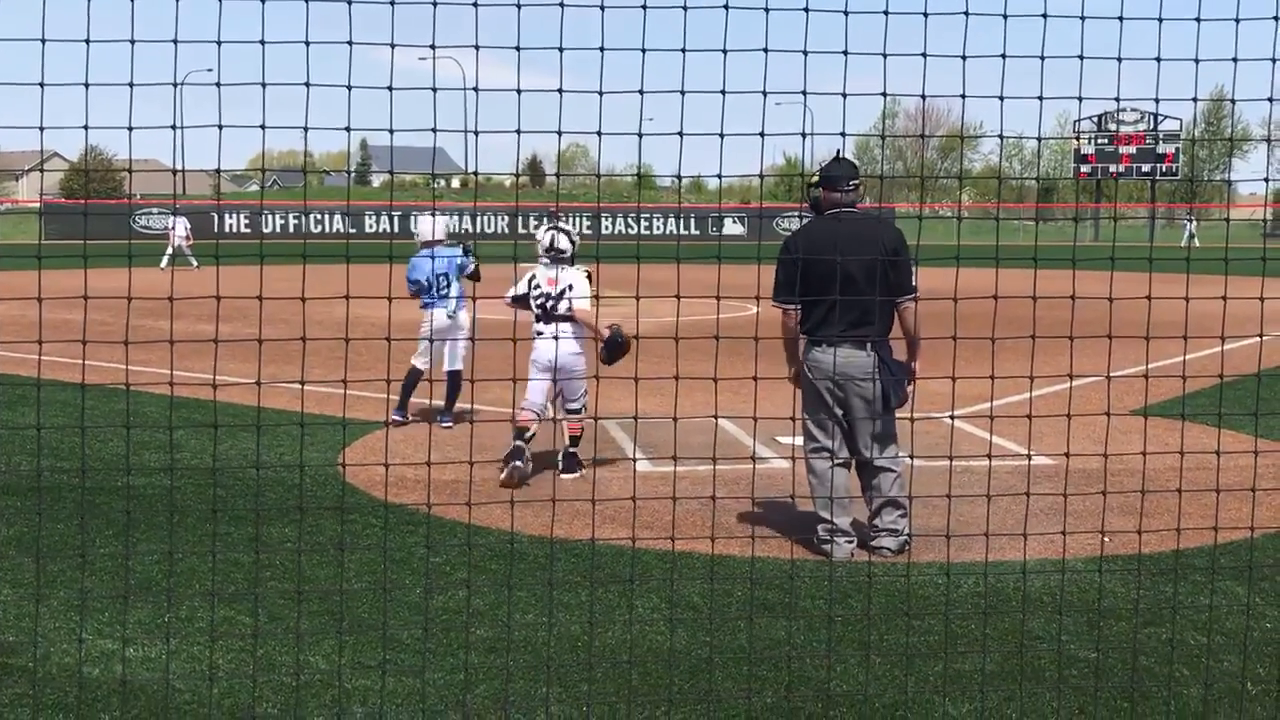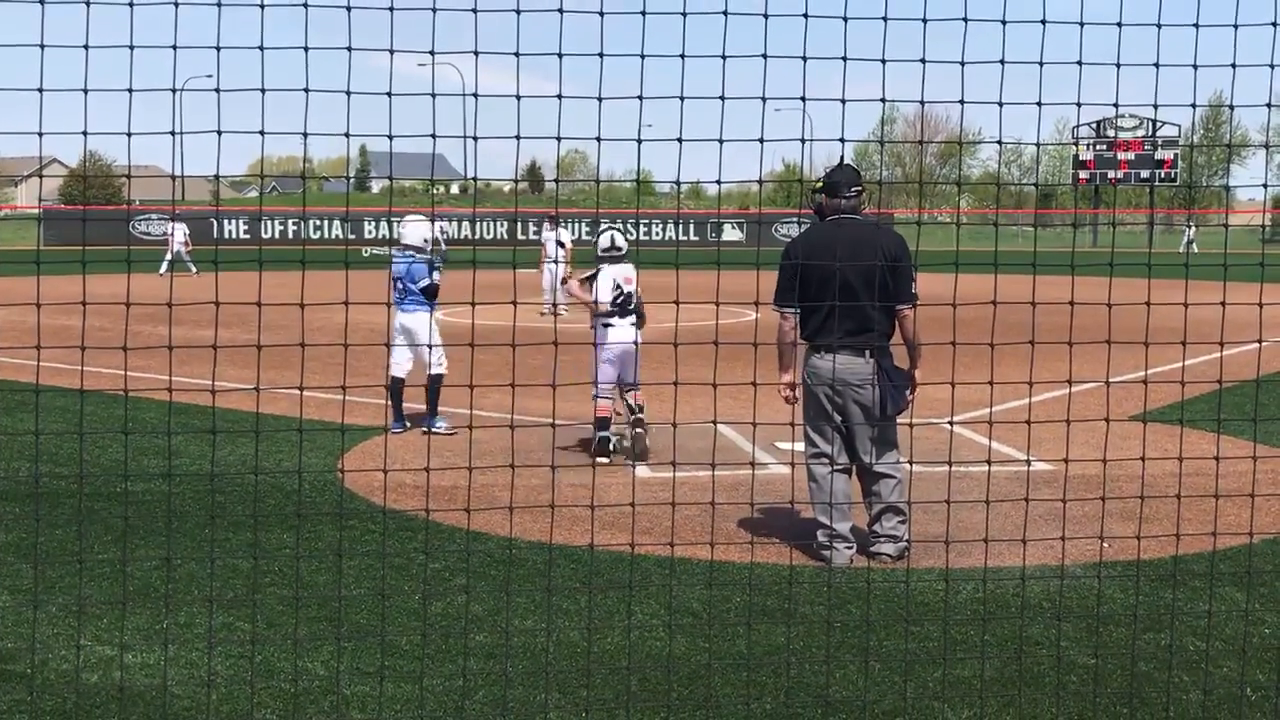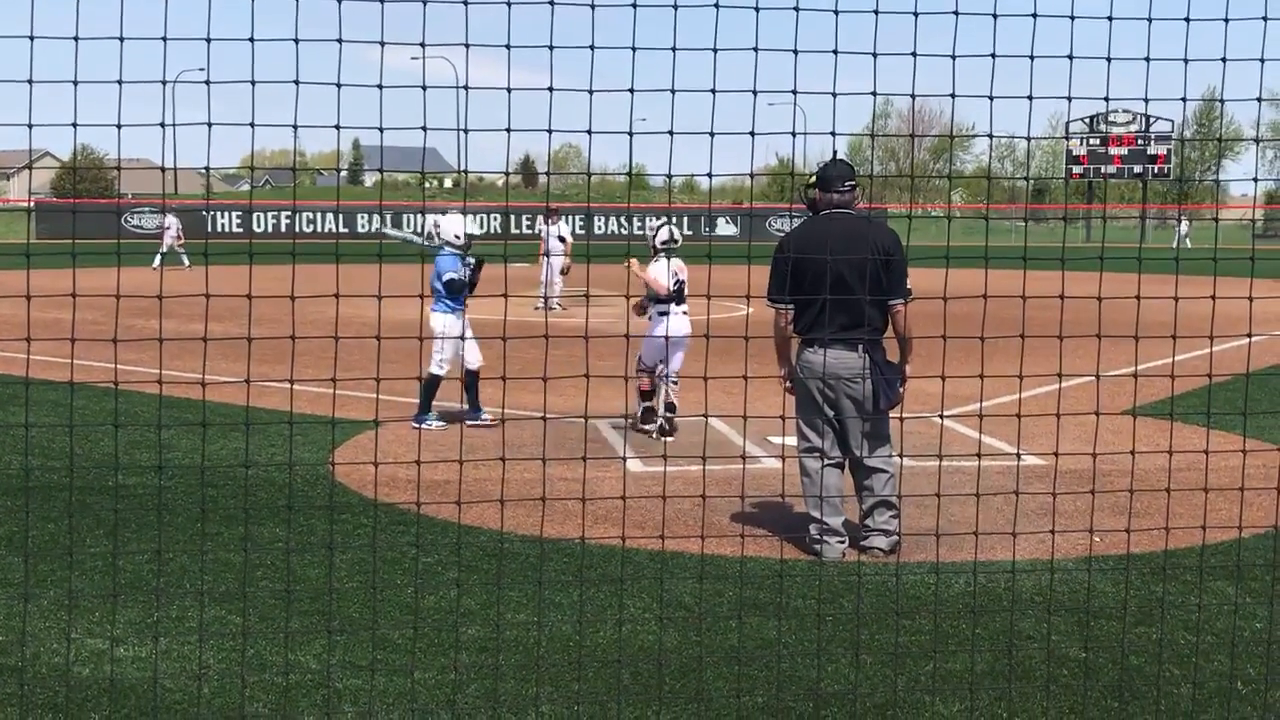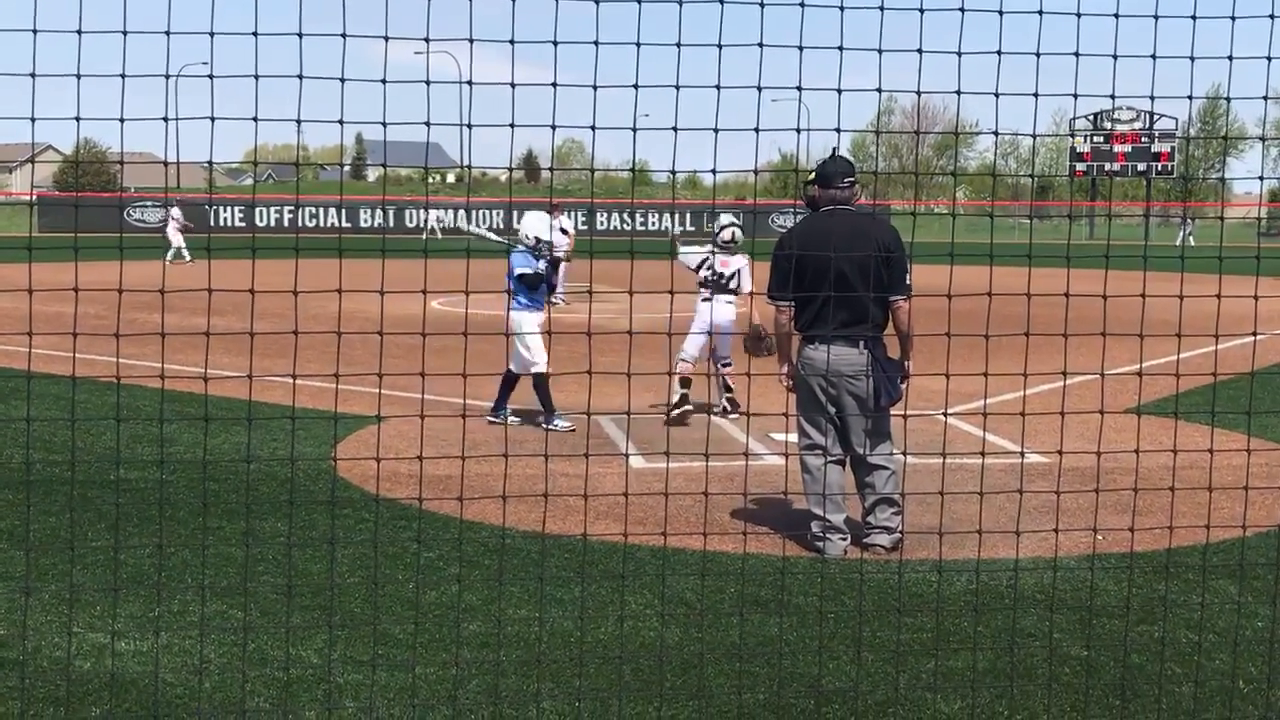
dt=0.7s
person 1, frame 1
left shoulder: (799, 241)
right shoulder: (887, 234)
left elbow: (789, 313)
right elbow: (905, 305)
left wrist: (794, 362)
right wrist: (913, 355)
left hip: (820, 357)
right hip: (871, 357)
left knee: (826, 452)
right knee: (880, 450)
left ankle: (836, 537)
right ankle: (889, 533)
person 1, frame 2
left shoulder: (801, 246)
right shoulder: (889, 241)
left elbow: (788, 318)
right elbow: (905, 312)
left wrist: (787, 370)
right wrist: (914, 364)
left hip: (821, 363)
right hip: (871, 363)
left knee: (826, 458)
right knee: (881, 456)
left ankle: (836, 545)
right ankle: (889, 539)
person 1, frame 3
left shoulder: (794, 241)
right shoulder: (883, 236)
left elbow: (783, 314)
right elbow: (898, 307)
left wrist: (784, 363)
right wrist: (905, 358)
left hip: (813, 358)
right hip: (865, 358)
left knee: (819, 452)
right knee: (874, 450)
left ankle: (828, 538)
right ankle: (880, 533)
person 1, frame 4
left shoulder: (794, 238)
right shoulder: (882, 232)
left elbow: (783, 311)
right elbow: (899, 304)
left wrist: (785, 362)
right wrist: (906, 356)
left hip: (814, 355)
right hip: (866, 355)
left knee: (819, 449)
right knee: (875, 447)
left ankle: (830, 536)
right ankle: (882, 530)
person 2, frame 1
left shoulder: (535, 274)
right shoulder: (577, 276)
left elbow: (509, 300)
right elbow: (581, 313)
right wrist: (601, 333)
left hip: (541, 347)
right hip: (571, 348)
left knee: (531, 405)
right knee: (574, 406)
left ankle: (518, 454)
right ankle: (570, 460)
person 2, frame 2
left shoulder: (604, 273)
right shoulder: (631, 269)
left elbow: (602, 307)
left wrist: (577, 293)
right wrist: (642, 314)
left hip: (609, 338)
right hip: (631, 335)
left knee: (604, 393)
right knee: (629, 387)
left ankle: (603, 446)
right ankle: (638, 429)
person 2, frame 3
left shoulder: (658, 264)
right shoulder: (680, 264)
left elbow: (663, 290)
left wrist: (640, 273)
left hip: (662, 325)
right hip: (683, 325)
left knee: (644, 368)
right knee: (670, 376)
left ankle: (647, 417)
right ankle: (666, 425)
person 2, frame 4
left shoulder: (707, 253)
right shoulder: (742, 260)
left elbow: (680, 253)
right elbow: (747, 294)
left wrist: (676, 240)
right wrist: (756, 321)
left hip: (705, 311)
right hip: (728, 313)
left knee: (686, 358)
right knee: (723, 358)
left ankle: (682, 401)
right ankle: (728, 403)
person 3, frame 1
left shoulder: (416, 261)
right shoulder: (456, 253)
left elbow: (414, 293)
right elbow: (476, 276)
right wrist: (468, 254)
left hip: (434, 315)
right hip: (459, 314)
left knee: (419, 362)
right knee: (455, 366)
left ankle: (401, 410)
right ankle: (447, 413)
person 3, frame 2
left shoulder: (397, 259)
right shoulder: (419, 263)
right elbow: (431, 293)
left wrist: (432, 268)
right wrist: (436, 271)
left hip: (401, 316)
right hip: (421, 317)
left knee: (398, 368)
right knee: (437, 366)
left ankle: (398, 420)
right ankle: (431, 419)
person 3, frame 3
left shoulder: (456, 257)
right shoulder: (447, 259)
left elbow: (467, 289)
right elbow: (455, 288)
left wrist: (476, 270)
right wrist: (467, 268)
left hip: (457, 316)
right hip: (446, 317)
left knee: (473, 362)
right knee: (439, 366)
left ankle: (475, 412)
right ankle: (422, 415)
person 3, frame 4
left shoulder: (537, 258)
right shoulder: (519, 256)
left elbow: (549, 289)
right elbow: (533, 284)
left wrist: (553, 269)
right wrist: (544, 262)
left hip: (534, 315)
right hip: (523, 316)
left knee: (518, 365)
right knee: (539, 365)
left ankle: (498, 410)
right ankle: (550, 417)
